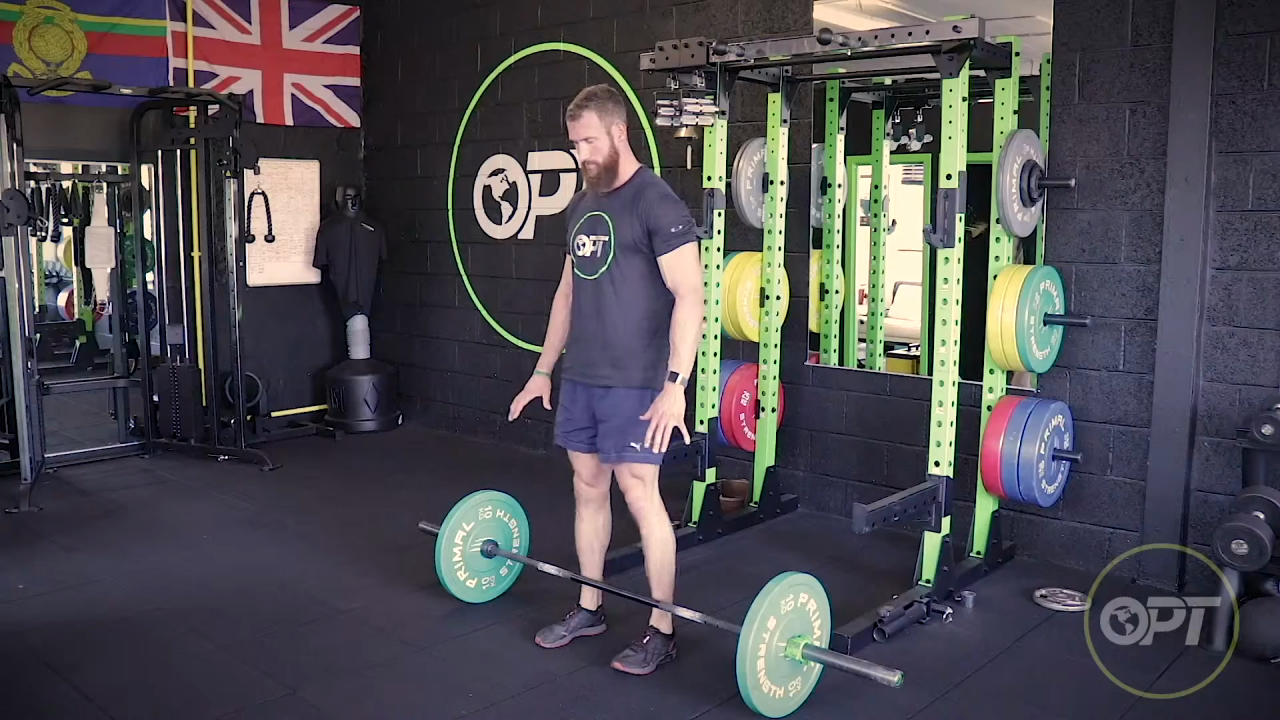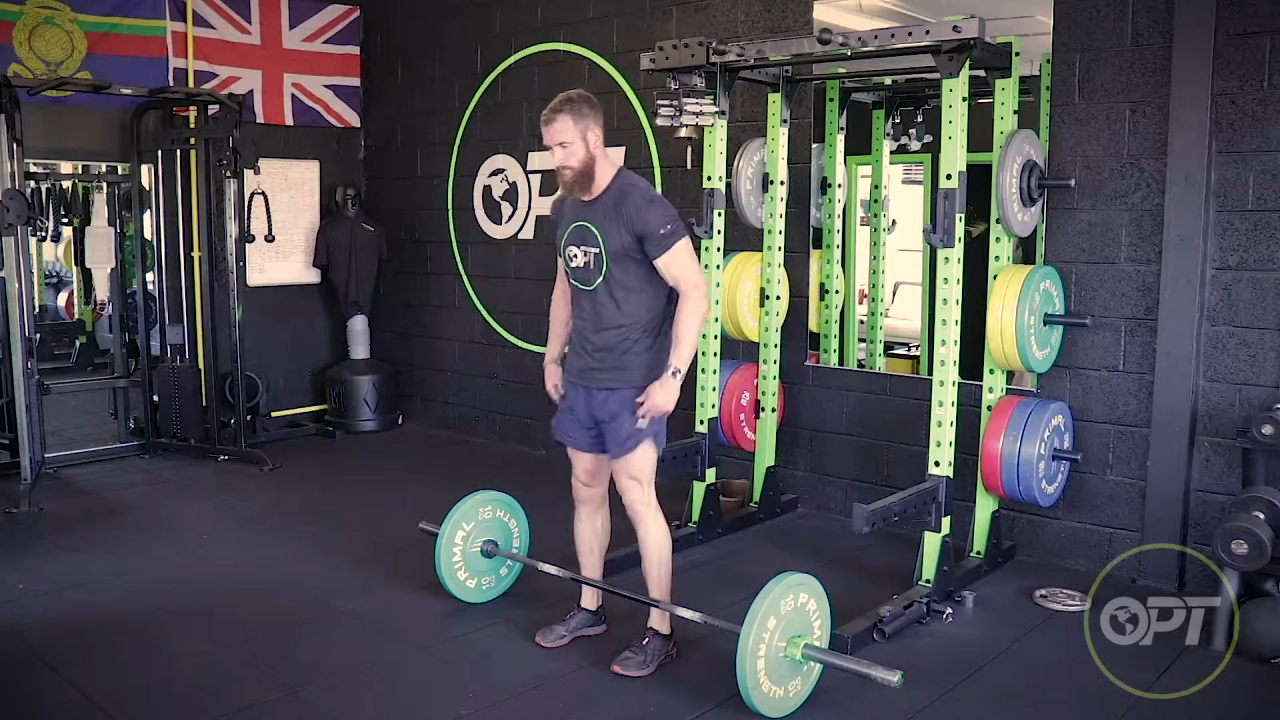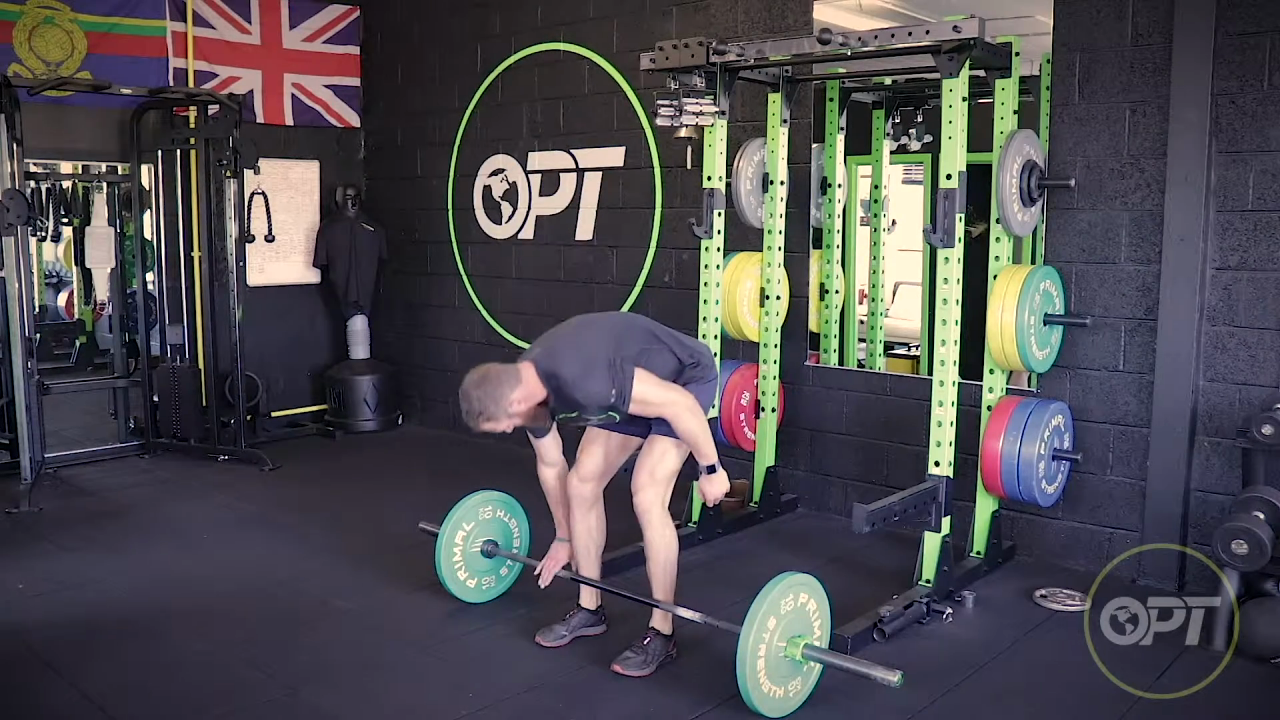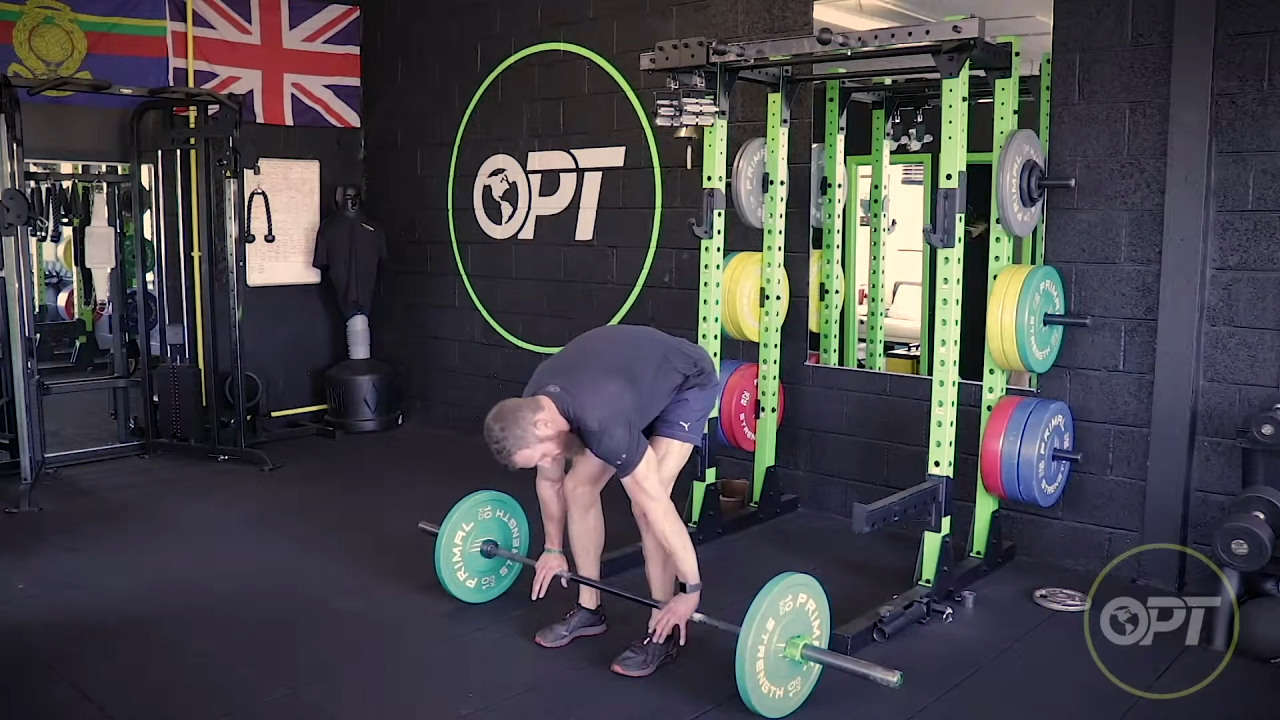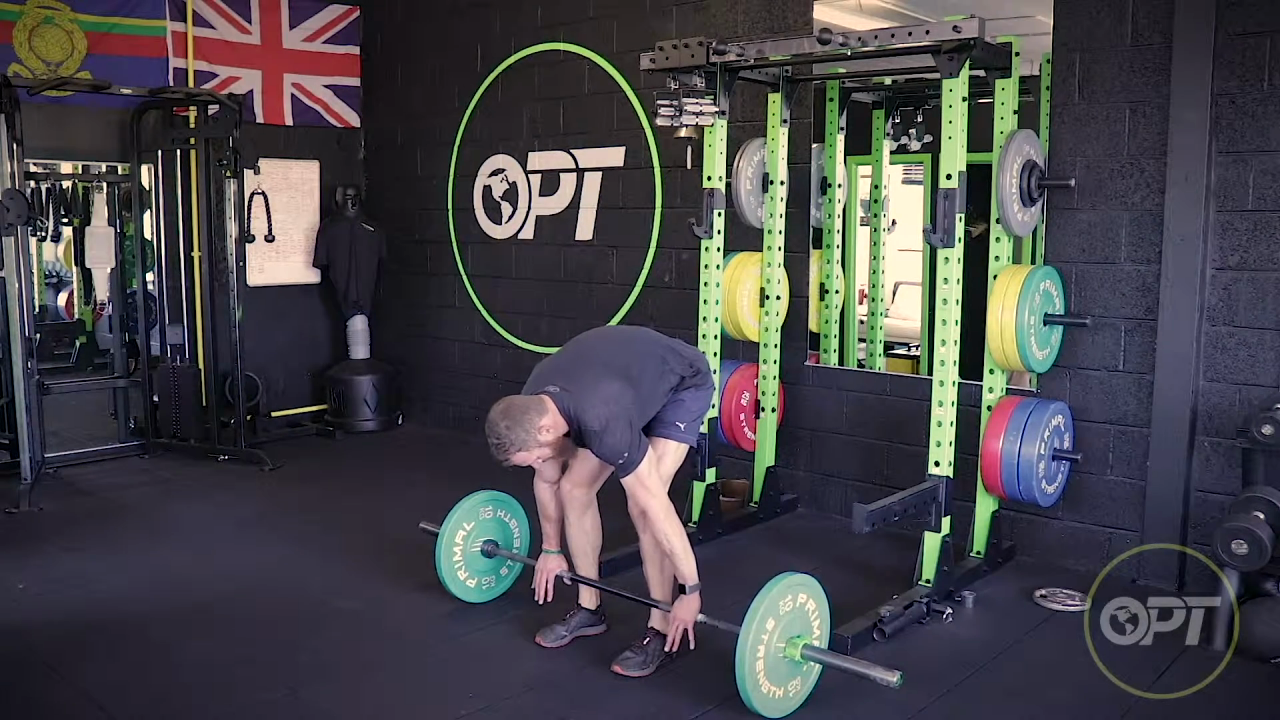
dt=1s
person 1, frame 1
left shoulder: (657, 204)
right shoulder: (582, 205)
left elbow: (690, 298)
left wrist: (675, 384)
right wrist: (543, 370)
left hip: (633, 383)
right hip: (580, 377)
left knee: (639, 496)
right knee: (587, 490)
left ankle: (661, 630)
right ankle: (589, 608)
person 1, frame 2
left shoulder: (641, 206)
right shoulder: (564, 209)
left elbow: (695, 292)
left wrist: (673, 376)
right wrist: (552, 354)
left hip: (637, 382)
right hip: (582, 379)
left knee: (636, 497)
right knee: (586, 491)
left ankle: (660, 631)
right ankle: (589, 608)
person 1, frame 3
left shoulder: (582, 381)
right shoulder: (528, 389)
left elbow: (678, 404)
right elbow: (551, 465)
left wrist: (710, 470)
right wrist: (563, 539)
left hip: (684, 379)
right hip: (632, 384)
left knee: (647, 495)
right knee: (581, 484)
left ankle: (661, 632)
right ankle: (589, 609)
person 1, frame 4
left shoulder: (601, 422)
right shoulder: (531, 410)
left elbow: (658, 510)
right elbow: (550, 482)
left wrist: (690, 589)
right wrist: (553, 548)
left hip: (687, 384)
right hip: (634, 377)
left knee: (645, 503)
right knee: (578, 486)
left ankle: (662, 632)
right ankle: (589, 609)
person 1, frame 5
left shoulder: (601, 422)
right shoulder: (531, 409)
left elbow: (658, 510)
right elbow: (547, 482)
left wrist: (691, 592)
right wrist: (551, 549)
left hip: (682, 386)
right hip: (631, 376)
left knee: (641, 505)
right knee: (574, 488)
left ankle: (661, 630)
right ankle: (589, 609)
